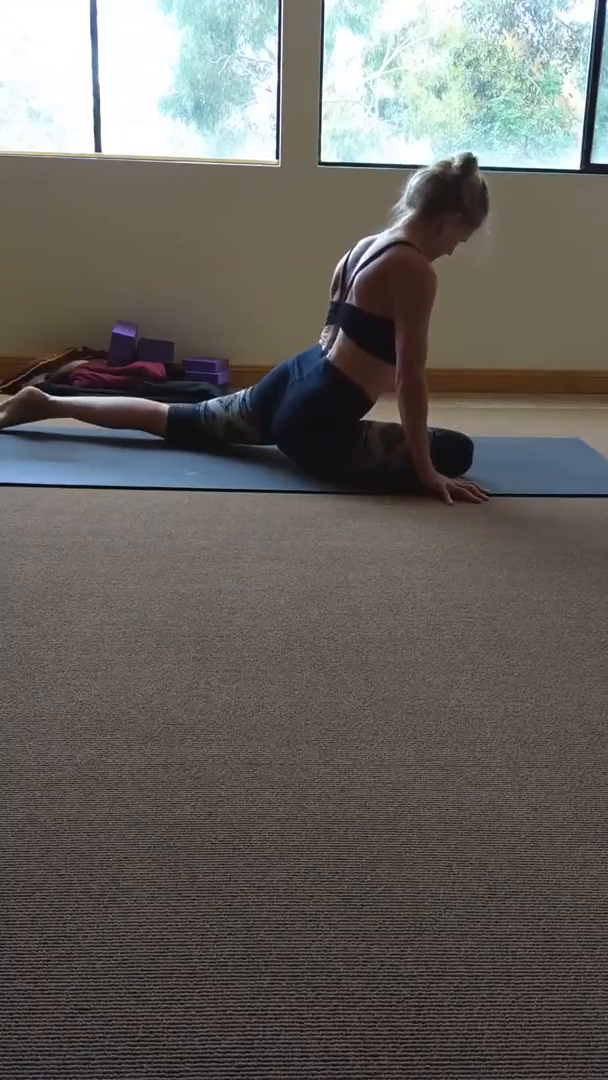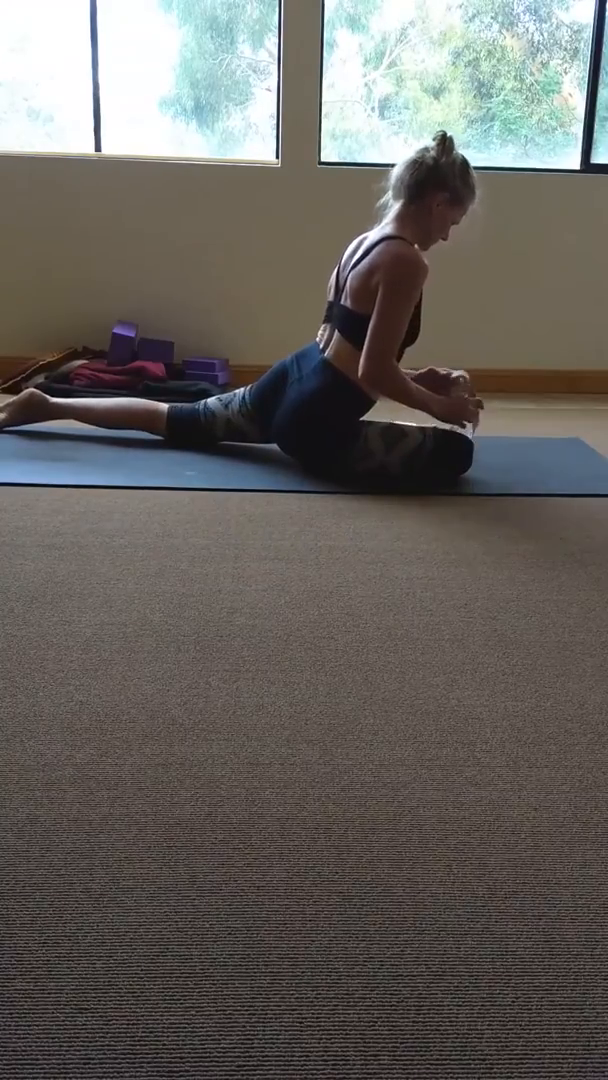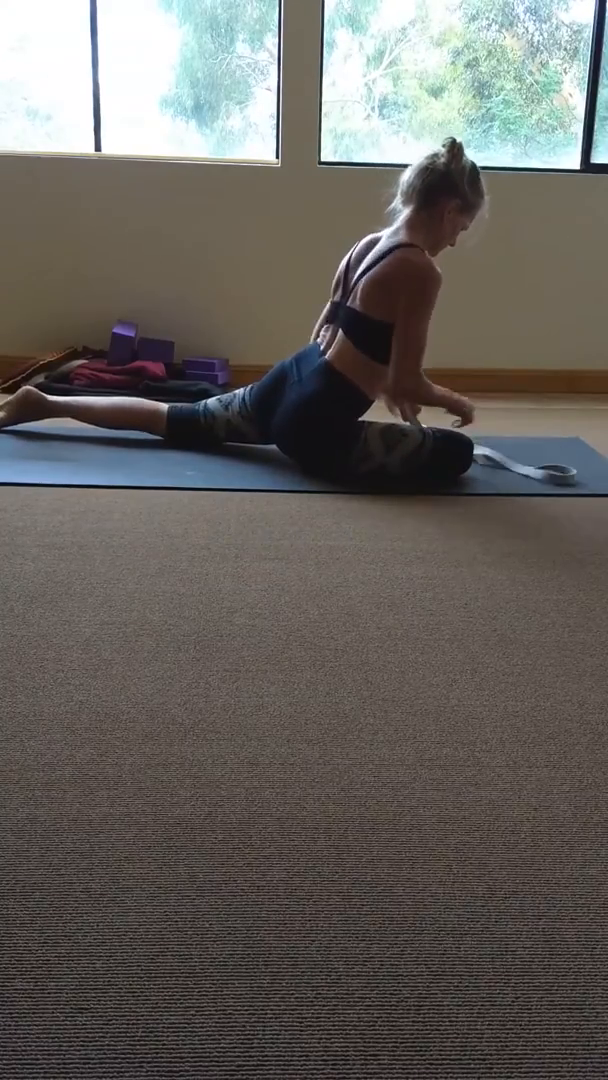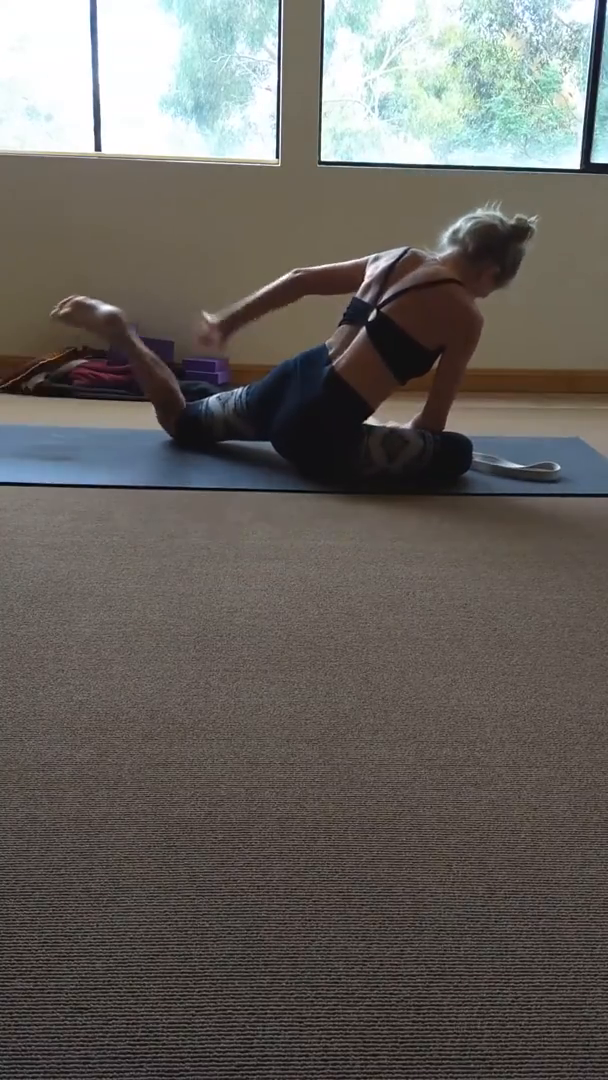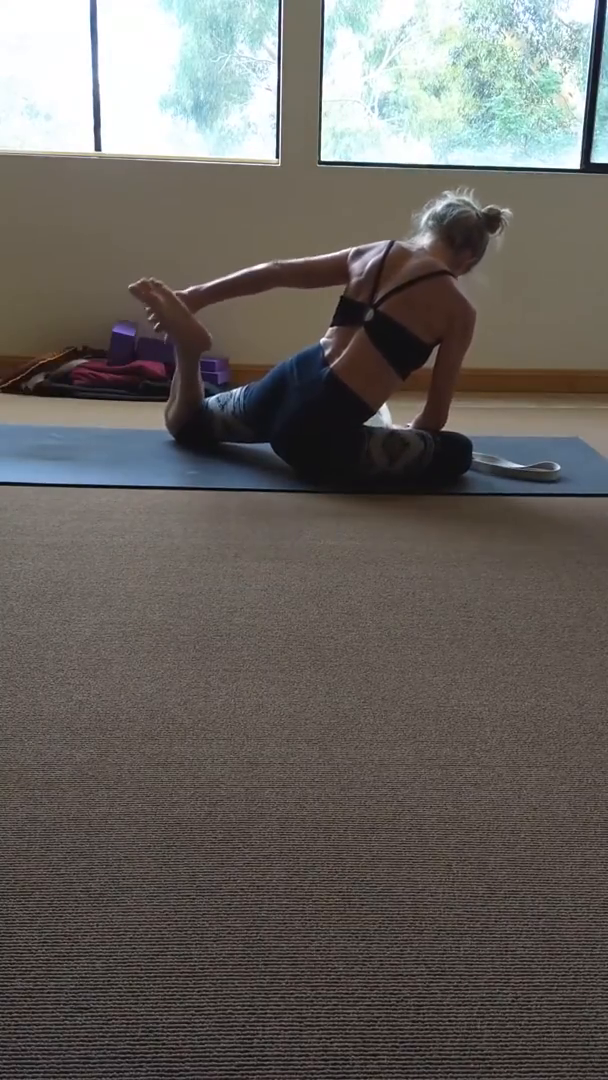
dt=1s
person 1, frame 1
left shoulder: (365, 246)
right shoulder: (415, 271)
right elbow: (410, 379)
right wrist: (426, 472)
left hip: (292, 381)
right hip: (318, 427)
left knee: (176, 421)
left ankle: (47, 402)
person 1, frame 2
left shoulder: (363, 243)
right shoulder: (406, 263)
right elbow: (374, 372)
left wrist: (418, 380)
right wrist: (440, 406)
left hip: (291, 382)
right hip: (317, 424)
left knee: (177, 420)
left ankle: (48, 404)
person 1, frame 3
left shoulder: (366, 246)
right shoulder: (419, 271)
right elbow: (406, 382)
left wrist: (385, 390)
right wrist: (450, 400)
left hip: (287, 384)
right hip: (315, 426)
left knee: (173, 419)
left ankle: (44, 402)
person 1, frame 4
left shoulder: (394, 259)
right shoulder: (465, 317)
left elbow: (300, 279)
right elbow: (432, 423)
left wrist: (227, 320)
right wrist: (400, 435)
left hip: (289, 381)
right hip: (318, 432)
left knee: (183, 420)
left ankle: (115, 330)
person 1, frame 5
left shoulder: (370, 254)
right shoulder: (458, 311)
left elbow: (277, 271)
right elbow: (435, 418)
left wrist: (195, 297)
right wrist: (406, 437)
left hip: (288, 383)
right hip: (319, 437)
left knee: (185, 425)
right knee: (457, 453)
left ankle: (186, 344)
